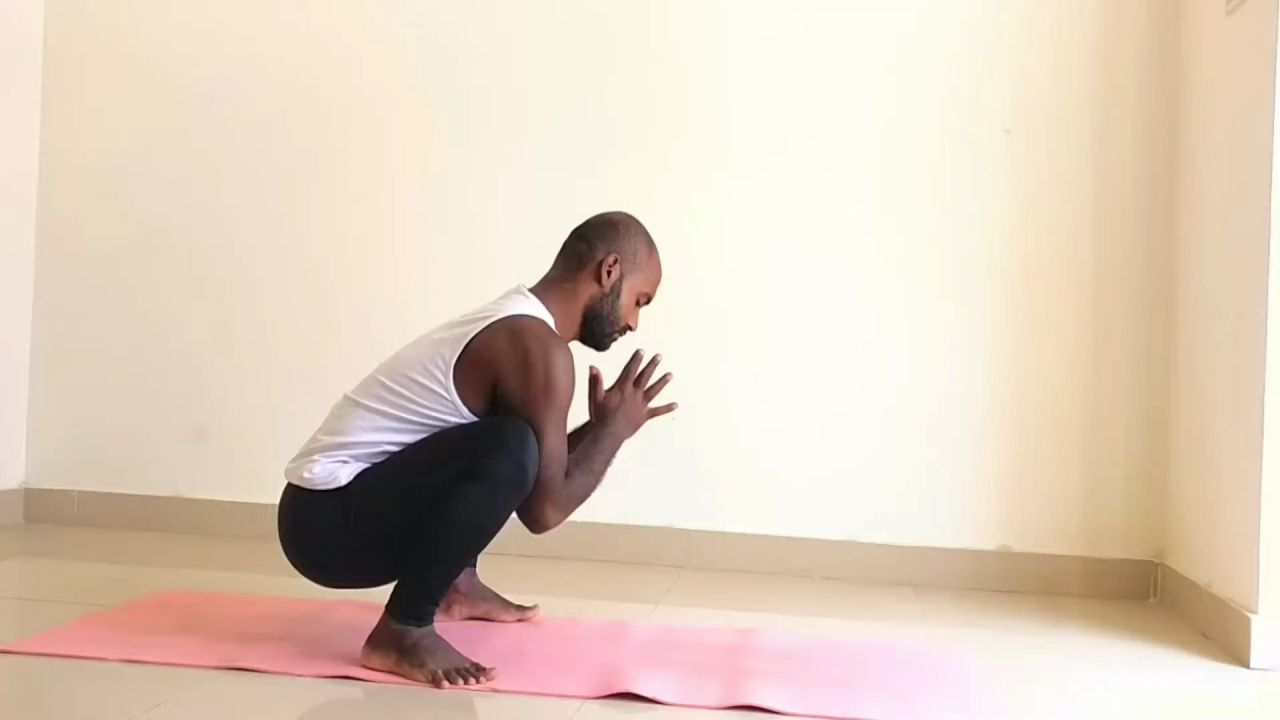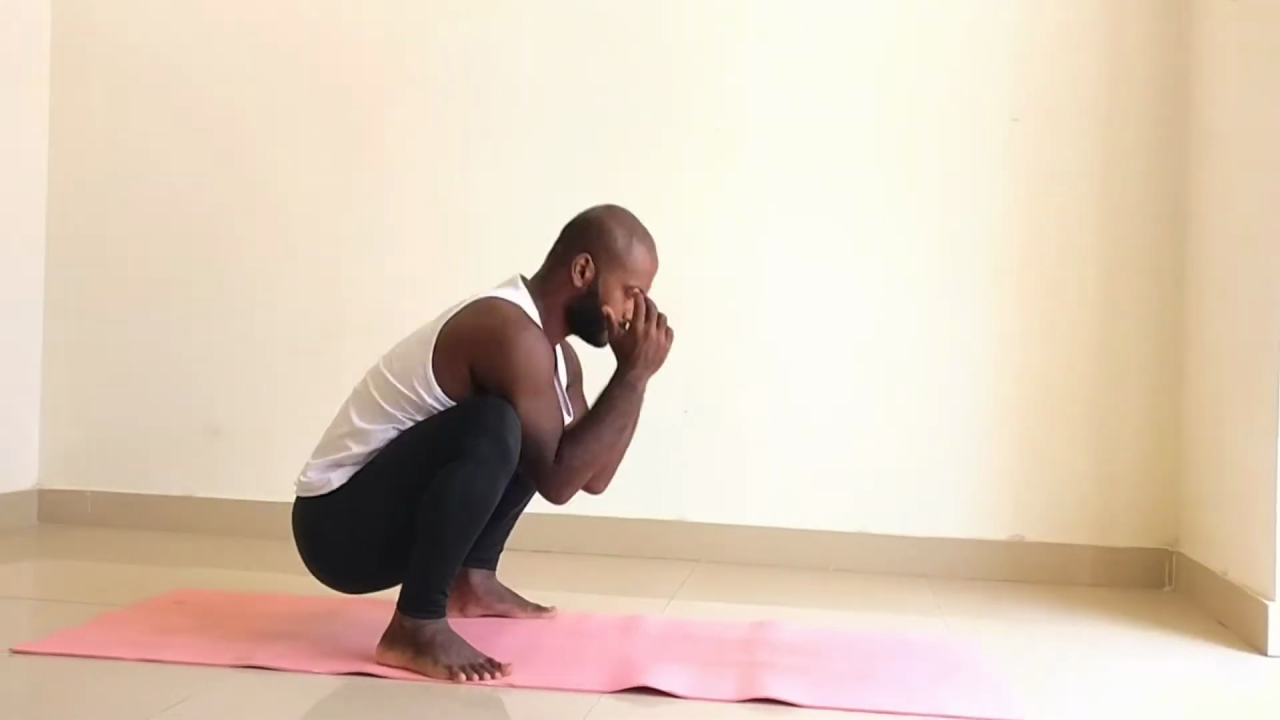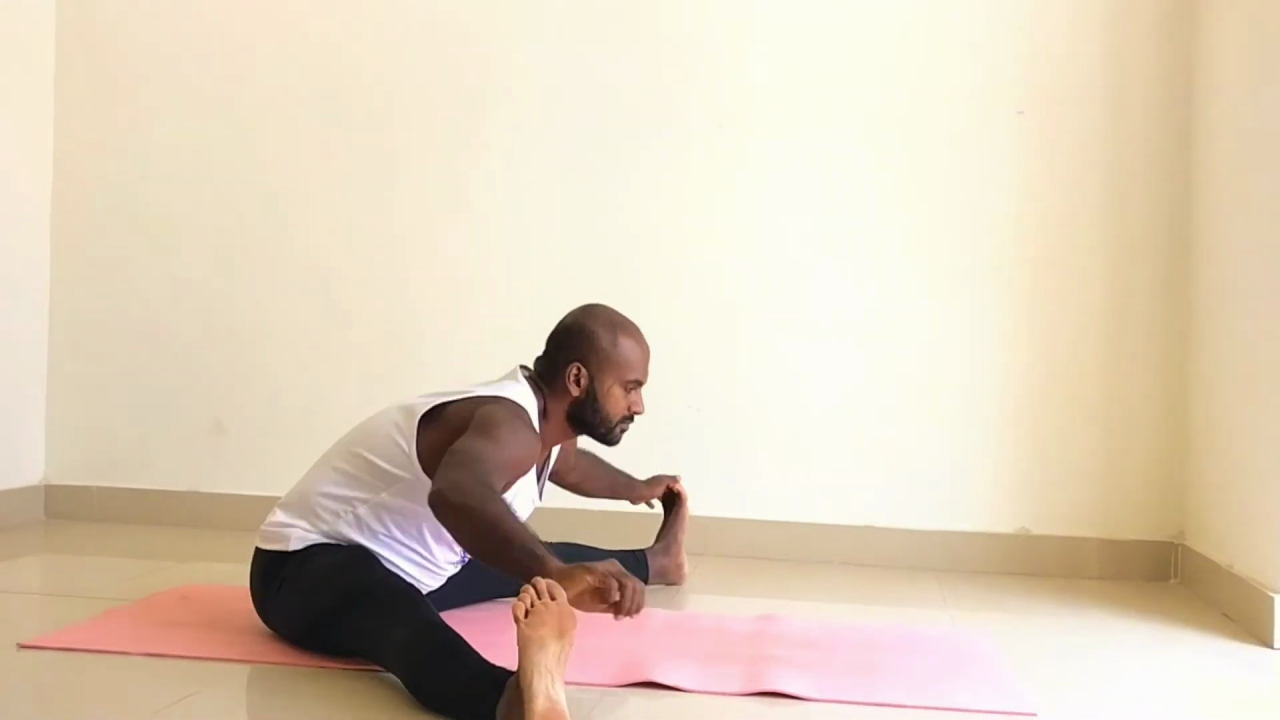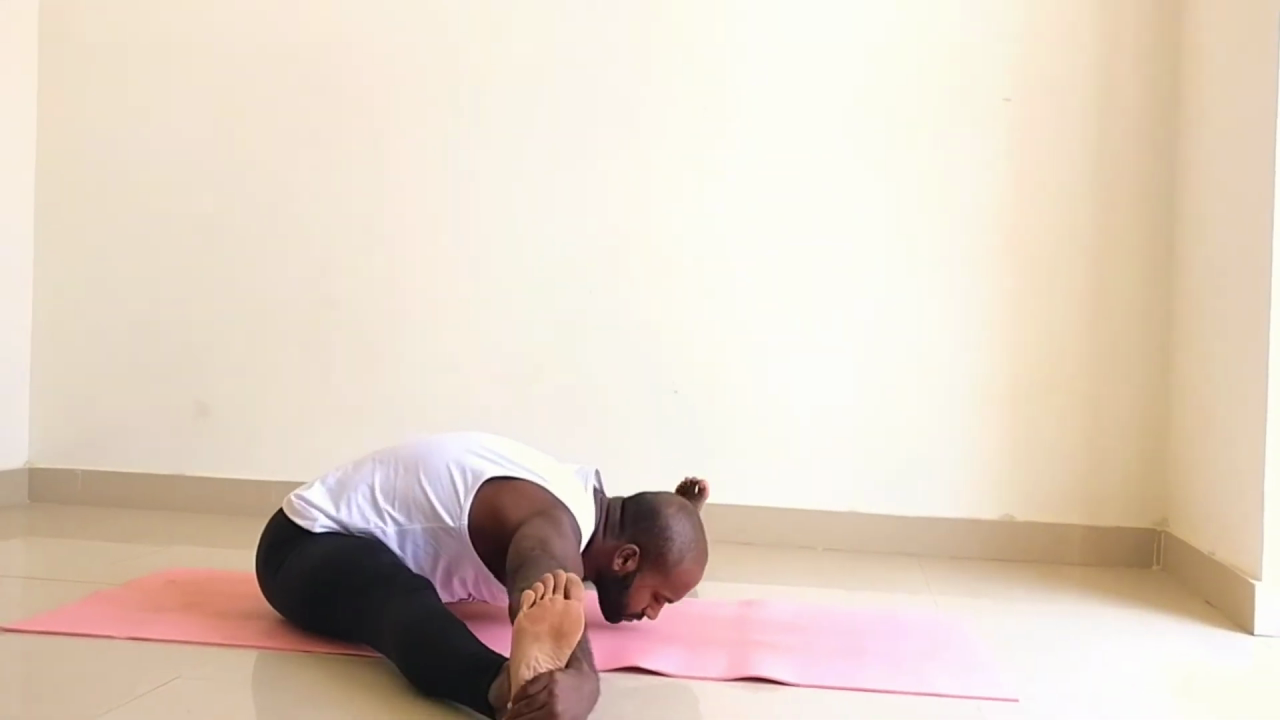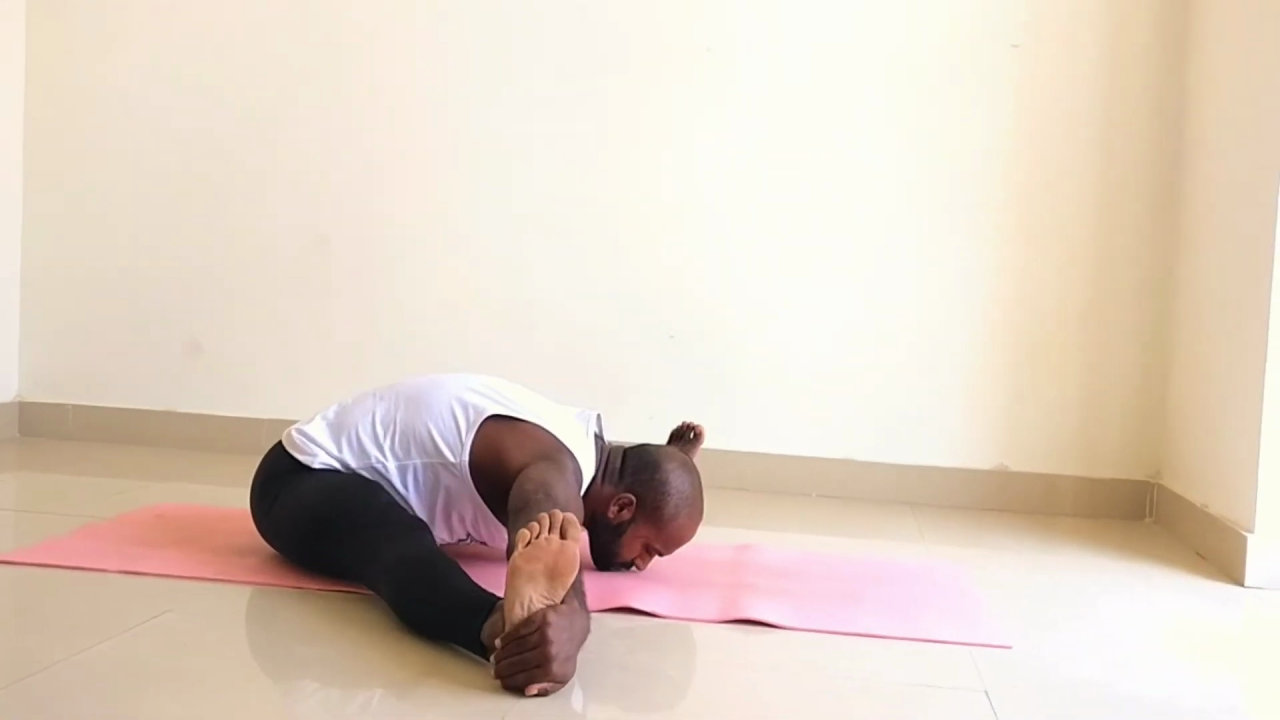
dt=1s
person 1, frame 1
left shoulder: (515, 327)
right shoulder: (537, 347)
left elbow: (543, 472)
right elbow: (543, 509)
left wrist: (604, 427)
right wrist: (614, 429)
left hip: (353, 504)
right hip: (330, 524)
right knee: (510, 450)
left ankle: (457, 583)
right ankle: (402, 631)
person 1, frame 2
left shoulder: (550, 345)
right shoulder: (511, 334)
left elbow: (592, 478)
right elbow: (558, 479)
left wrist: (631, 380)
right wrist: (632, 380)
right hip: (340, 524)
right knee: (494, 433)
left ankle: (473, 580)
right ankle: (416, 628)
person 1, frame 3
left shoulder: (541, 419)
right shoulder: (507, 425)
left elbow: (567, 463)
right elbow: (458, 496)
left wrist: (637, 488)
right wrist: (558, 572)
left hip: (396, 564)
left knee: (518, 569)
right knee: (407, 621)
left ankle: (653, 565)
person 1, frame 4
left shoulder: (588, 500)
right shoulder: (554, 527)
right elbow: (543, 607)
left wrist: (679, 516)
right wrist: (581, 680)
left hip: (372, 531)
right hip: (308, 544)
right knee: (403, 601)
person 1, frame 5
left shoulder: (588, 443)
right shoulder: (554, 472)
right elbow: (547, 555)
left wrist: (667, 462)
right wrist: (568, 621)
left hip: (369, 464)
right hip: (303, 478)
right knee: (398, 541)
